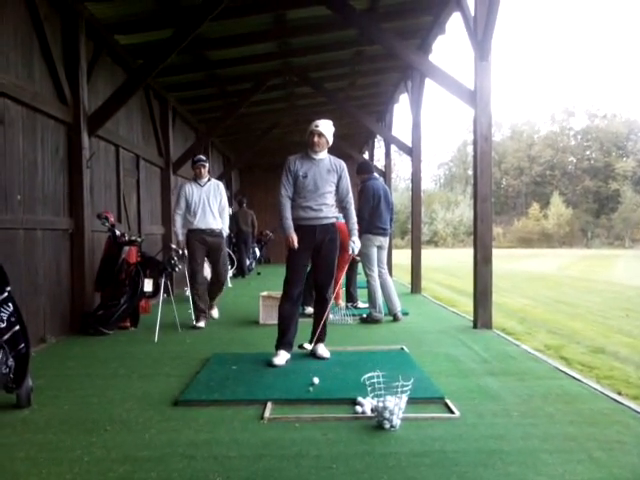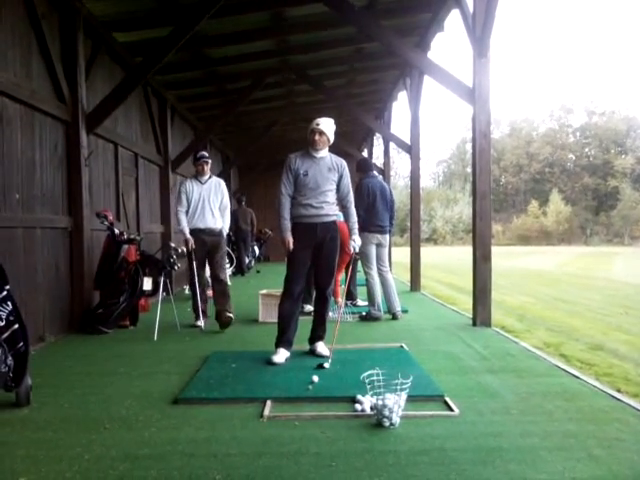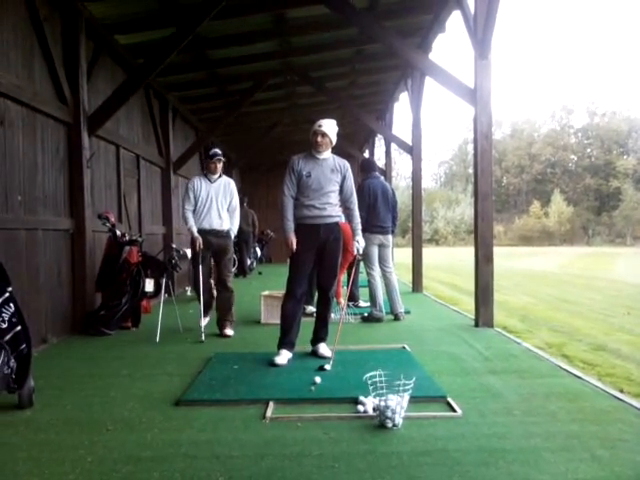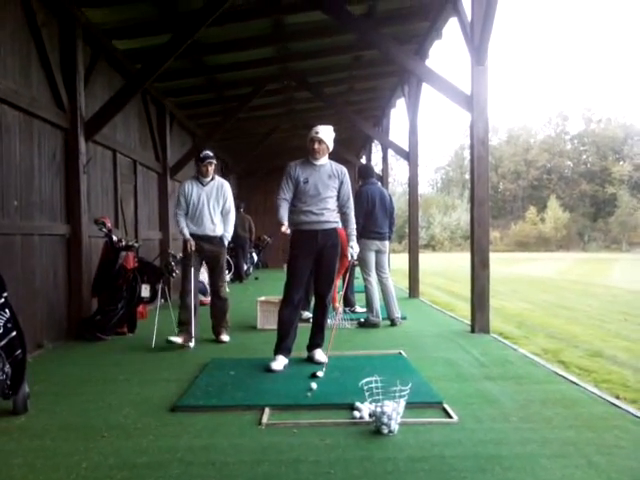
dt=0.3s
person 1, frame 1
left shoulder: (338, 166)
right shoulder: (293, 163)
left elbow: (346, 201)
right elbow: (285, 197)
left wrist: (353, 233)
right wrist: (289, 230)
left hip: (328, 231)
right hip: (301, 230)
left knee: (324, 289)
right knee: (293, 289)
left ankle: (318, 341)
right ankle: (284, 346)
person 1, frame 2
left shoulder: (339, 164)
right shoulder: (294, 161)
left elbow: (347, 200)
right elbow: (285, 196)
left wrist: (354, 232)
right wrist: (285, 230)
left hip: (329, 229)
right hip: (301, 228)
left knee: (324, 287)
right knee: (293, 287)
left ankle: (317, 340)
right ankle: (283, 344)
person 1, frame 3
left shoulder: (342, 166)
right shoulder: (297, 162)
left elbow: (350, 201)
right elbow: (288, 197)
left wrist: (357, 232)
right wrist: (289, 231)
left hip: (331, 230)
right hip: (305, 230)
left knee: (327, 288)
right knee: (296, 288)
left ankle: (319, 341)
right ankle: (286, 346)
person 1, frame 4
left shoulder: (340, 171)
right shoulder: (295, 168)
left elbow: (347, 207)
right elbow: (283, 198)
left wrist: (352, 238)
right wrist: (284, 220)
left hip: (329, 236)
right hip: (302, 235)
left knee: (323, 294)
right knee: (293, 294)
left ankle: (316, 347)
right ankle: (282, 351)
person 2, frame 1
left shoulder: (218, 186)
right shoulder: (186, 188)
left elbow: (224, 211)
right elbow: (179, 213)
left wrist: (223, 232)
right wrist: (180, 236)
left hip: (216, 234)
right hip: (195, 235)
left knee: (221, 273)
right knee: (197, 276)
left ankle: (210, 301)
right ankle: (201, 315)
person 2, frame 2
left shoulder: (219, 184)
right shoulder: (186, 185)
left elbow: (225, 210)
right elbow: (181, 211)
left wrist: (223, 232)
right wrist: (186, 234)
left hip: (216, 234)
right hip: (195, 235)
left knee: (219, 275)
right knee: (197, 277)
left ankle: (224, 314)
right ankle: (200, 315)
person 2, frame 3
left shoulder: (229, 184)
right shoulder: (195, 182)
left elbow: (235, 211)
right elbow: (187, 209)
left wrist: (231, 234)
right wrist: (194, 233)
left hip: (223, 236)
right hip: (201, 235)
left knee: (225, 280)
right knee: (200, 279)
left ankle: (226, 323)
right ankle: (206, 310)
person 2, frame 4
left shoulder: (223, 186)
right shoulder: (187, 186)
left elbow: (229, 214)
right elbow: (180, 213)
left wrist: (225, 240)
right wrist: (186, 236)
left hip: (216, 241)
right hip: (193, 241)
left knee: (218, 287)
right knee: (188, 285)
left ankle: (221, 329)
right ankle: (185, 332)
person 3, frame 1
left shoulder: (367, 186)
right shoulder: (384, 187)
left elbow: (363, 214)
right elbow: (391, 212)
left wrist: (358, 236)
left hip: (370, 235)
right hip: (384, 235)
left knee: (372, 274)
right knee: (383, 272)
left ankle: (376, 314)
right ankle: (396, 310)
person 3, frame 2
left shoulder: (363, 185)
right shoulder: (384, 185)
left elbow: (359, 212)
right elbow: (392, 210)
left hip: (368, 233)
right hip: (384, 233)
left knee: (371, 272)
right knee: (385, 270)
left ankle: (375, 311)
right ankle: (395, 309)
person 3, frame 3
left shoulder: (365, 186)
right shoulder: (387, 186)
left elbow: (361, 213)
right elbow: (395, 211)
left hip: (370, 234)
right hip: (386, 234)
left knee: (373, 273)
right knee: (389, 271)
left ankle: (377, 312)
right ankle: (398, 310)
person 3, frame 4
left shoulder: (363, 192)
right shoulder: (385, 192)
left elbow: (358, 219)
right elbow: (392, 217)
left hip: (367, 240)
right hip: (383, 240)
left knee: (369, 279)
right knee: (385, 277)
left ankle: (374, 318)
right ankle: (395, 315)
